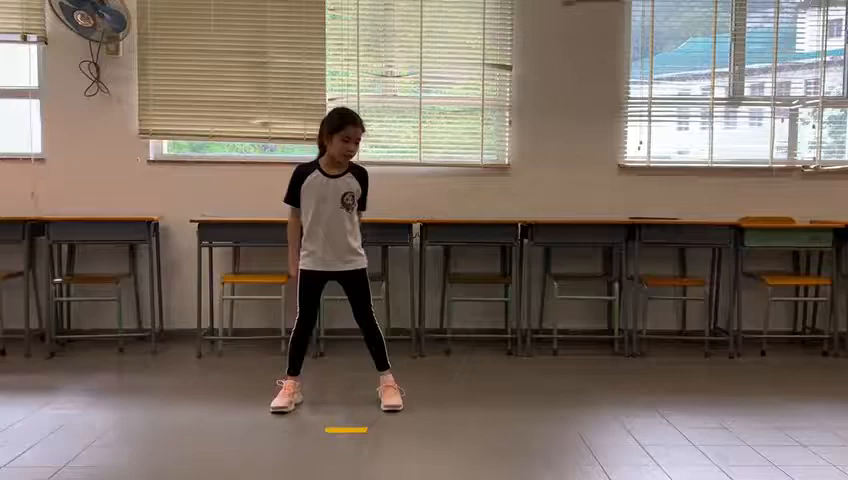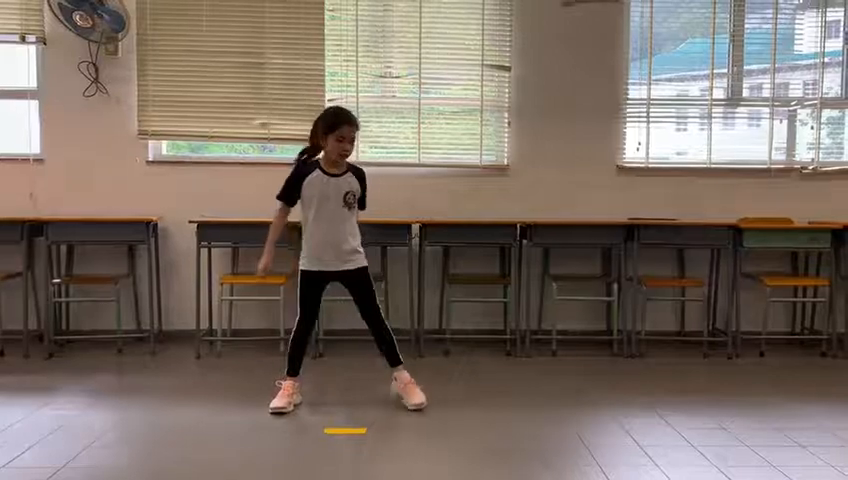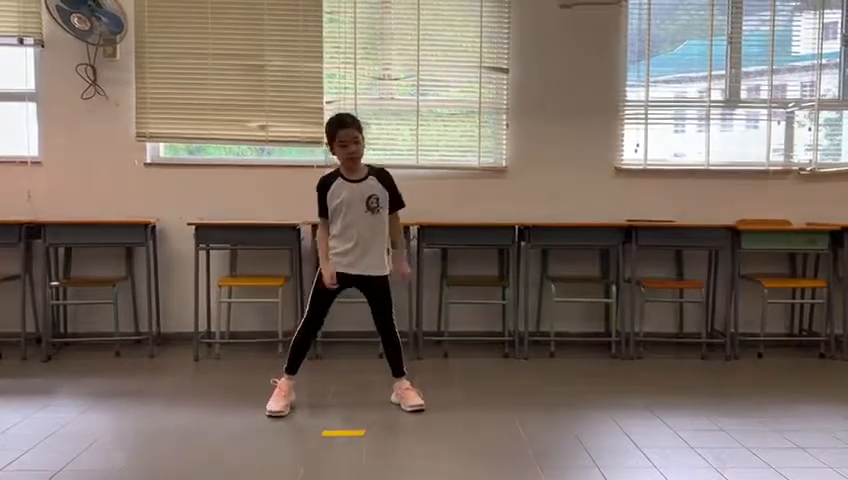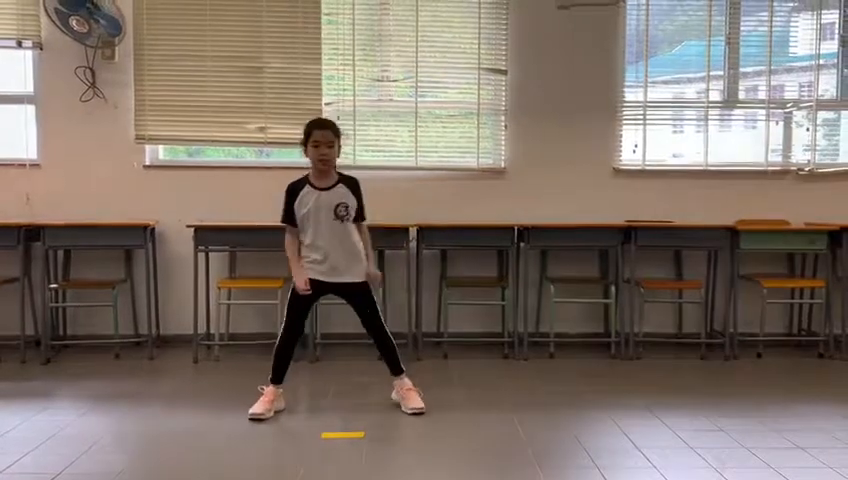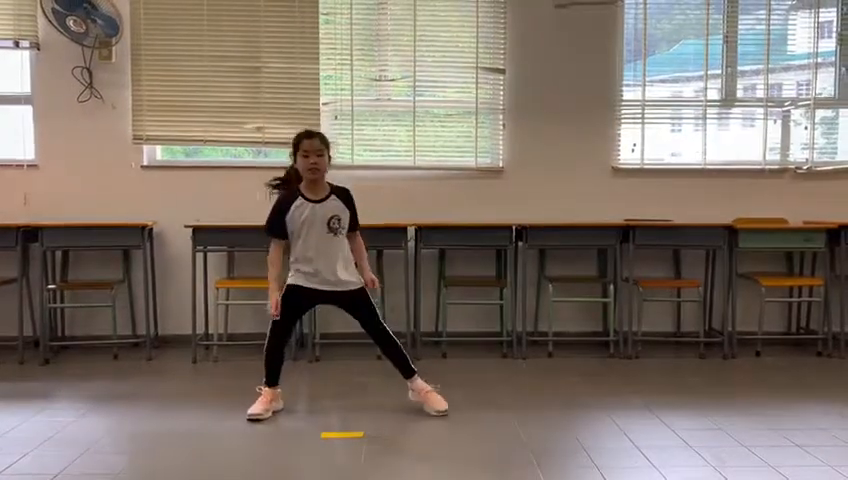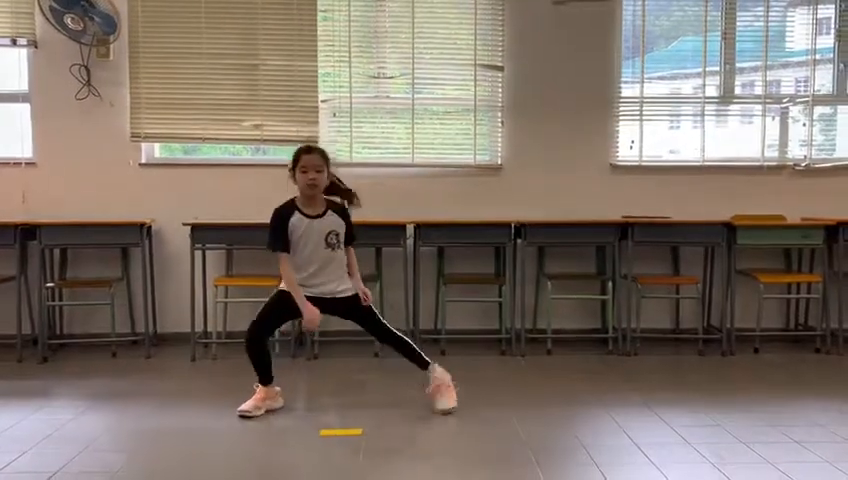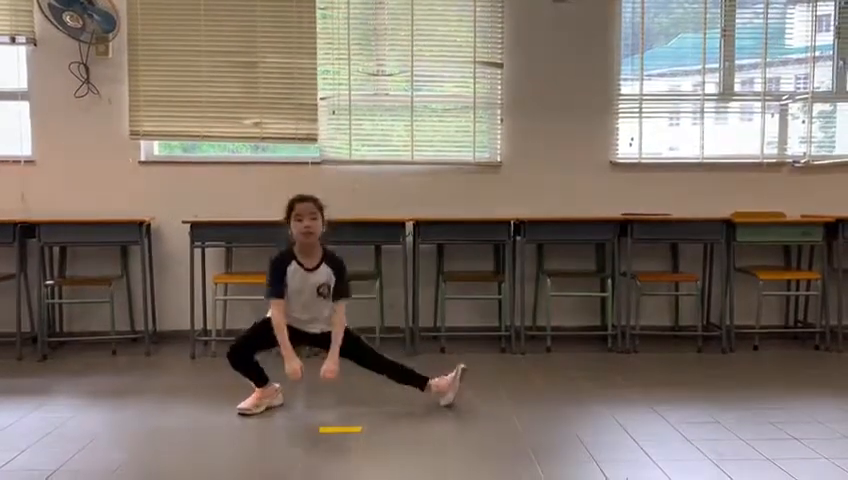
dt=0.3s
person 1, frame 1
left shoulder: (360, 176)
right shoulder: (304, 174)
right elbow: (295, 218)
right wrist: (294, 259)
left hip: (352, 261)
right hip: (313, 262)
left knee: (366, 319)
right knee: (305, 321)
left ankle: (387, 381)
right ankle: (291, 383)
person 1, frame 2
left shoulder: (357, 176)
right shoulder: (303, 173)
right elbow: (283, 212)
right wrist: (267, 253)
left hip: (353, 261)
right hip: (314, 263)
left knee: (374, 318)
right knee: (305, 322)
left ankle: (402, 378)
right ankle: (290, 385)
person 1, frame 3
left shoulder: (381, 178)
right shoulder: (328, 184)
left elbow: (394, 221)
right elbow: (324, 228)
left wrist: (401, 259)
right wrist: (325, 265)
left hip: (375, 267)
right hip: (337, 267)
left knee: (386, 325)
right knee: (311, 323)
left ankle: (401, 385)
right ankle: (285, 384)
person 1, frame 4
left shoulder: (350, 186)
right shoulder: (296, 190)
right elbow: (291, 235)
left wrist: (370, 263)
right wrist: (297, 271)
left hip: (351, 274)
right hip: (312, 275)
left knee: (376, 327)
right knee: (290, 331)
left ankle: (402, 384)
right ankle: (273, 392)
person 1, frame 5
left shoulder: (343, 197)
right shoulder: (286, 202)
right elbow: (277, 248)
left wrist: (365, 271)
right wrist: (274, 292)
left hip: (345, 282)
right hip: (302, 282)
left knee: (379, 332)
right knee: (278, 333)
left ankle: (417, 385)
right ankle: (270, 393)
person 1, frame 6
left shoulder: (339, 213)
right shoulder: (283, 215)
right elbow: (284, 263)
left wrist: (357, 282)
right wrist: (304, 306)
left hip: (339, 290)
right hip: (298, 289)
left knee: (382, 331)
right knee: (255, 334)
left ankle: (434, 375)
right ankle: (267, 391)
person 1, frame 7
left shoulder: (335, 265)
right shoulder: (279, 264)
left elbow: (339, 313)
right elbow: (277, 312)
left wrist: (334, 356)
right wrist: (289, 357)
left hip: (325, 328)
right hip: (289, 325)
left knee: (374, 360)
right knee: (237, 353)
left ankle: (434, 386)
right ankle: (265, 390)
